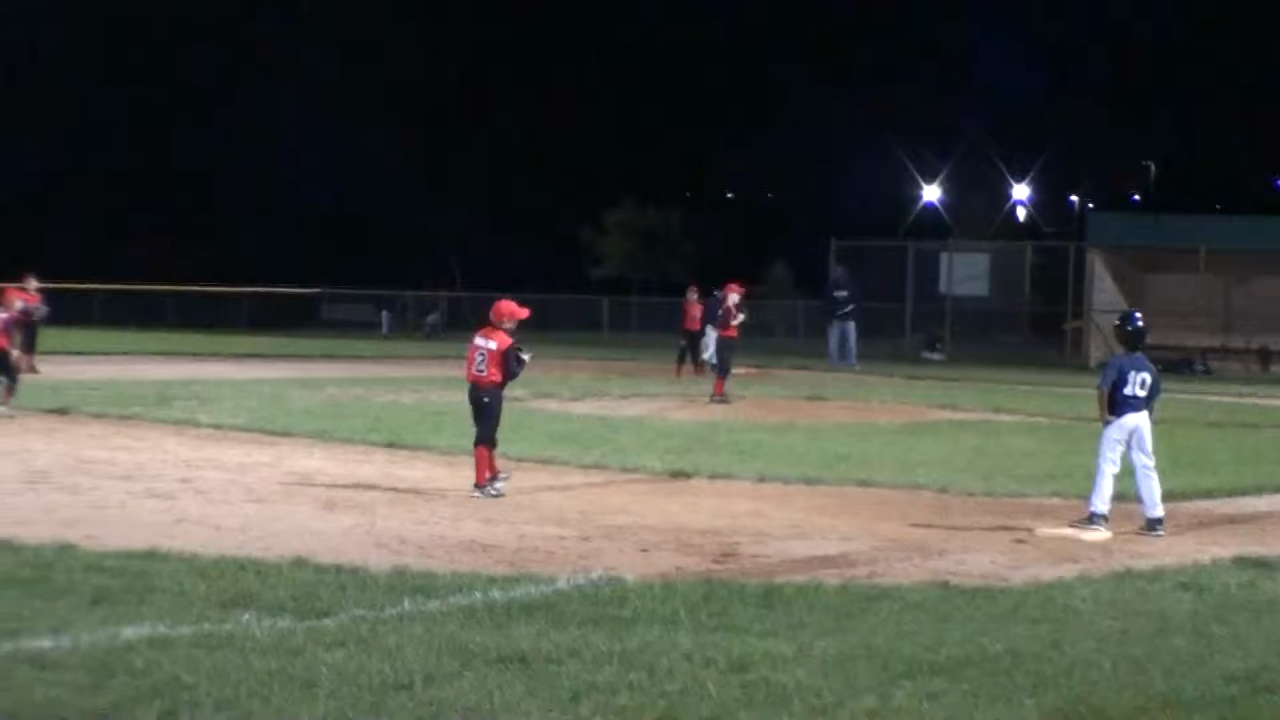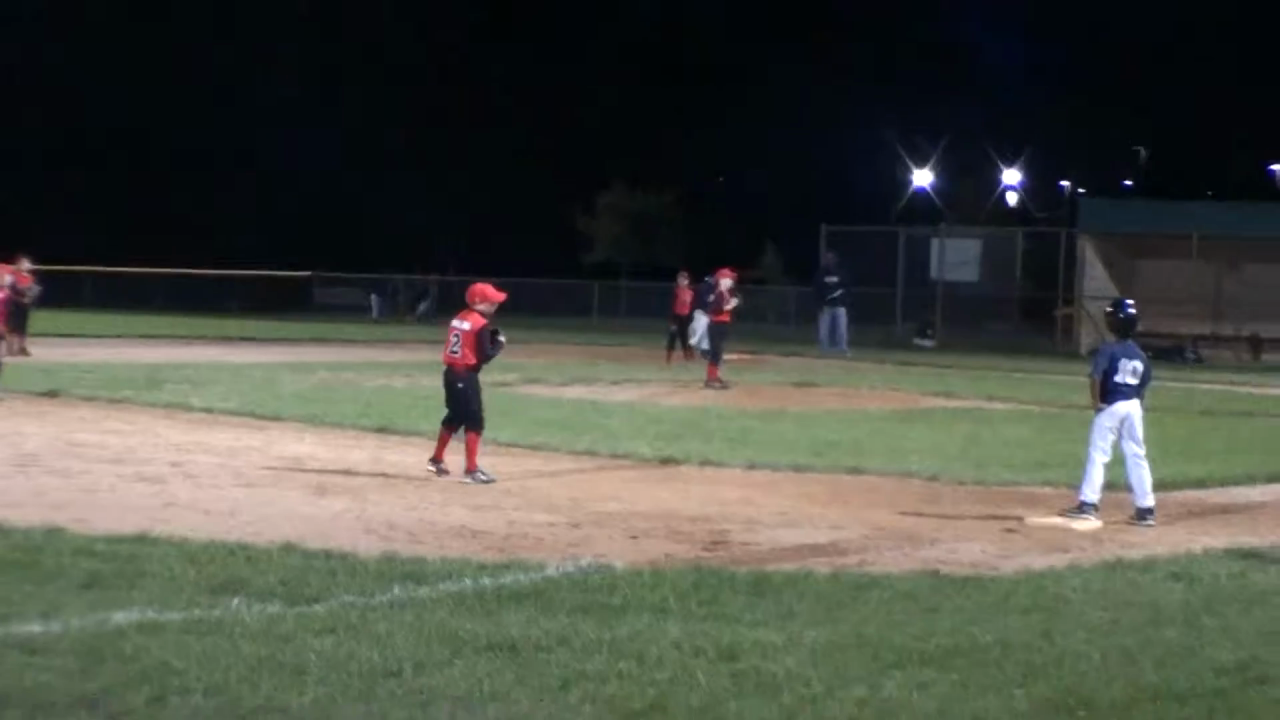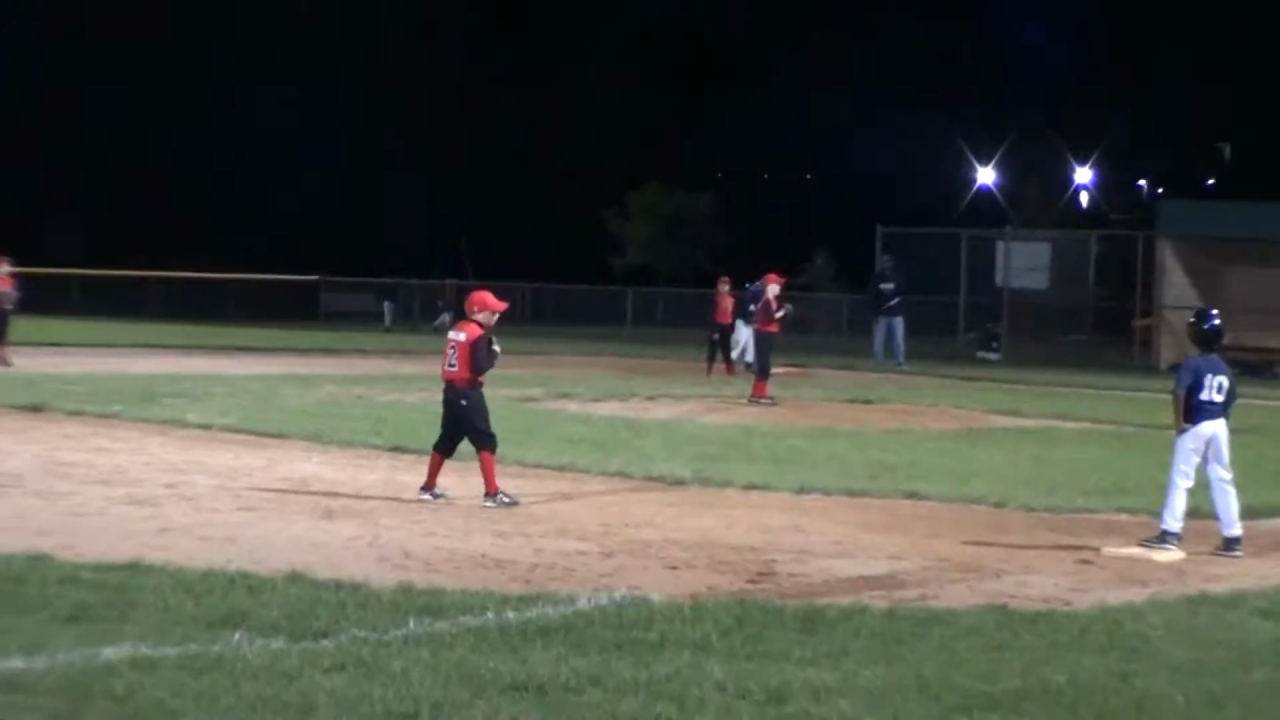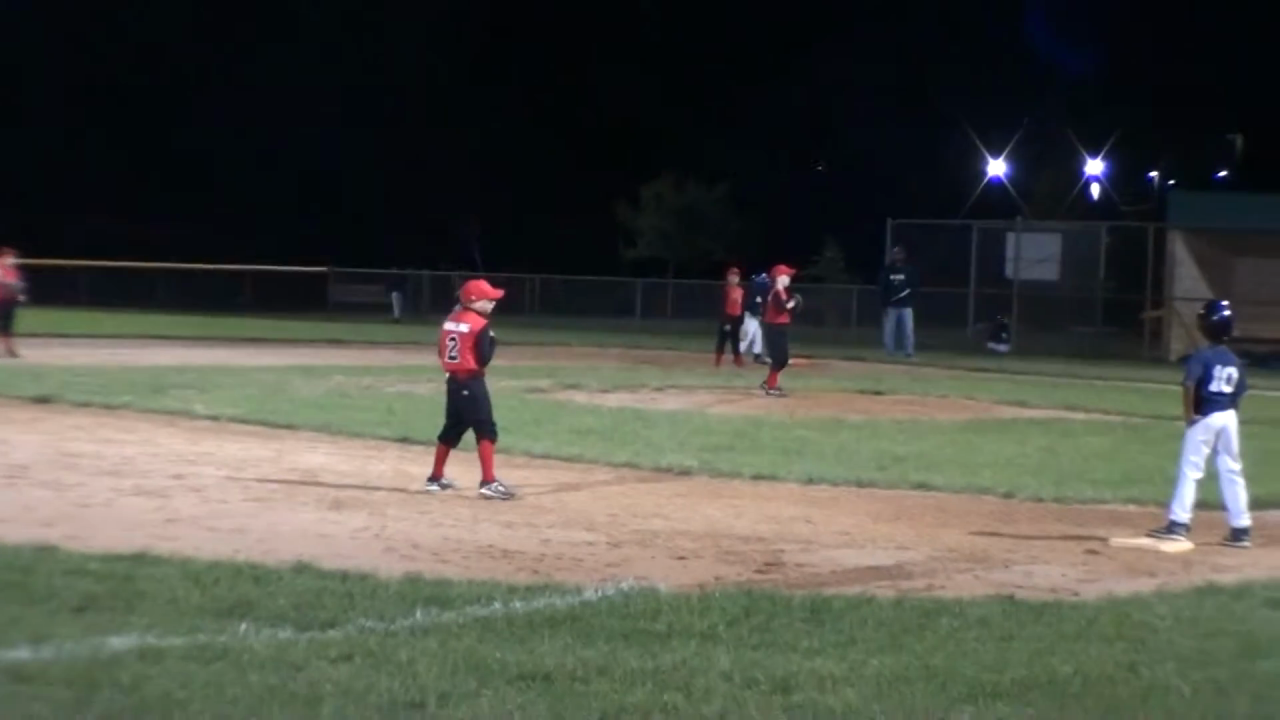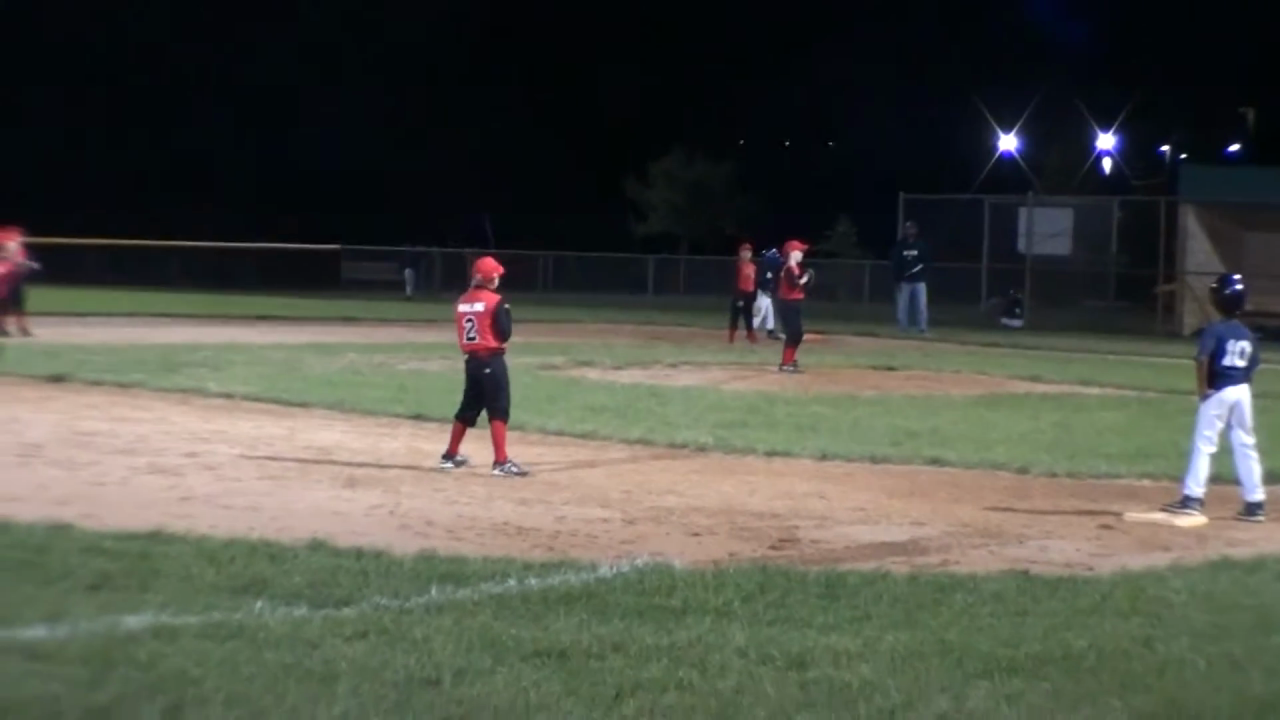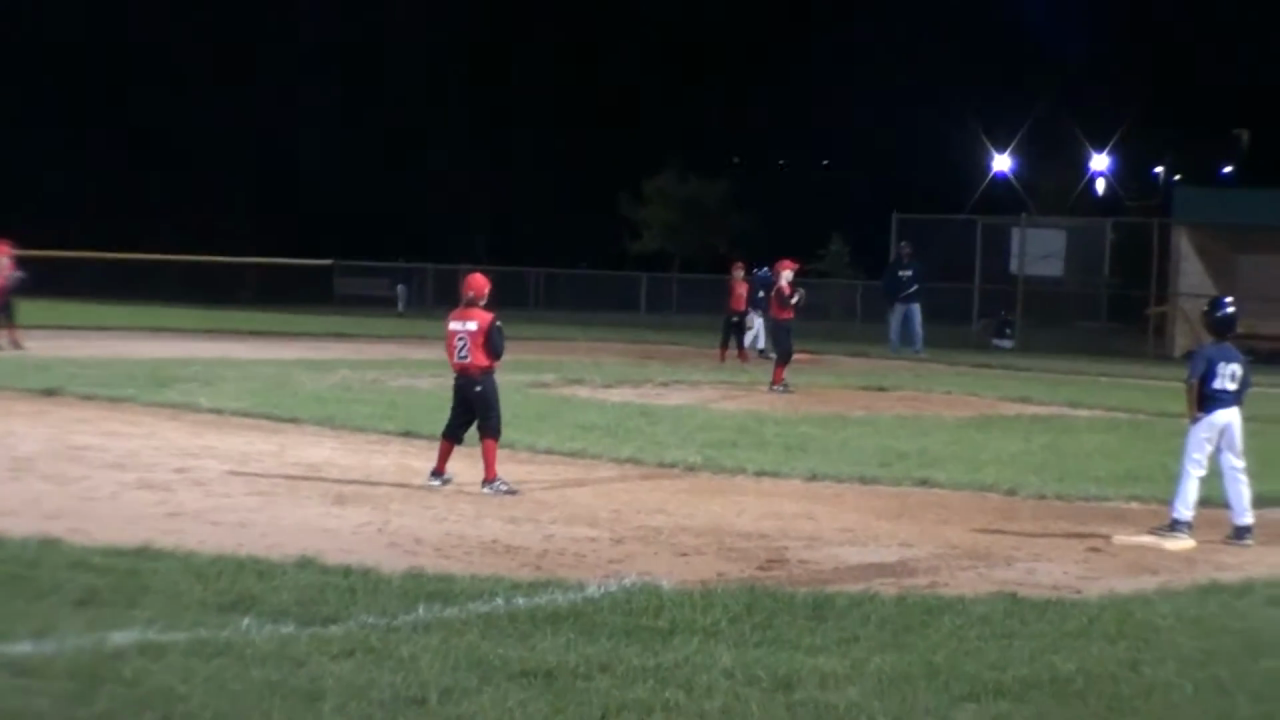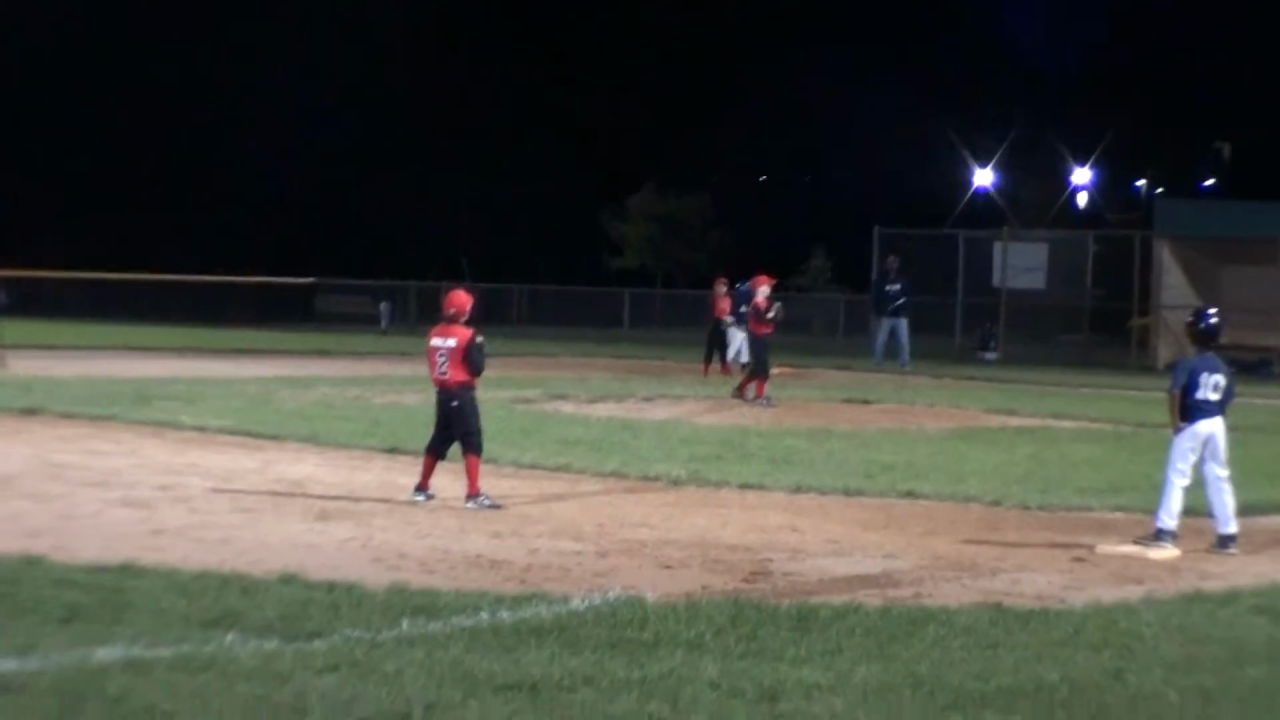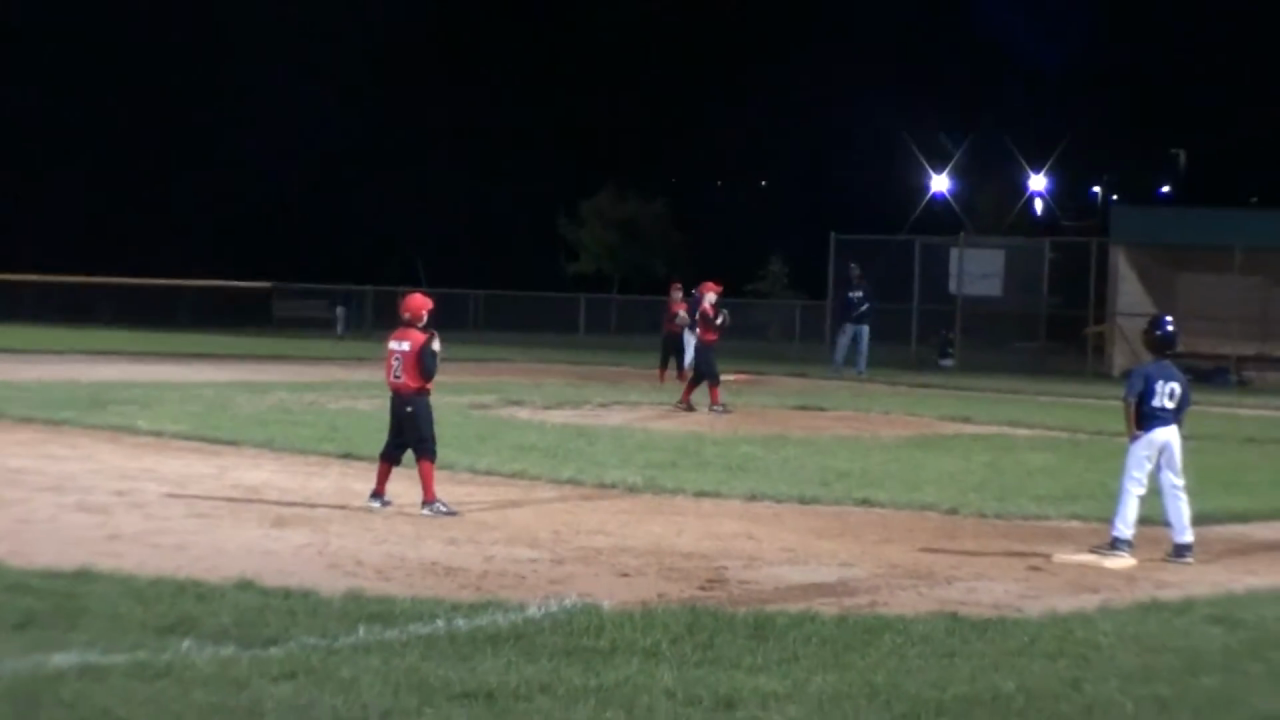
dt=0.2s
person 1, frame 1
left shoulder: (1117, 362)
right shoulder: (1149, 367)
left elbow: (1103, 388)
right elbow: (1152, 399)
left wrist: (1104, 414)
right wrist: (1145, 420)
left hip: (1119, 419)
right hip: (1142, 419)
left knee: (1107, 466)
right knee: (1146, 467)
left ankle: (1098, 515)
right ankle: (1155, 519)
person 1, frame 2
left shoulder: (1108, 349)
right shoulder: (1140, 354)
left elbow: (1096, 376)
right elbow: (1143, 385)
left wrist: (1096, 402)
right wrist: (1134, 407)
left hip: (1111, 407)
right hip: (1133, 407)
left knee: (1098, 454)
right knee: (1137, 456)
left ankle: (1088, 504)
right ankle: (1146, 509)
person 1, frame 3
left shoulder: (1192, 364)
right shoulder: (1225, 369)
left elbow: (1179, 393)
right elbow: (1228, 404)
left wrist: (1179, 422)
right wrist: (1217, 425)
left hip: (1196, 427)
right hip: (1219, 427)
left knee: (1181, 479)
right knee: (1223, 481)
left ankle: (1170, 533)
right ankle: (1233, 538)
person 1, frame 4
left shoulder: (1201, 355)
right shoulder: (1234, 360)
left elbow: (1189, 384)
right elbow: (1238, 395)
left wrist: (1189, 414)
right wrist: (1226, 414)
left hip: (1205, 418)
right hip: (1229, 418)
left knee: (1190, 470)
right knee: (1232, 472)
left ankle: (1178, 524)
right ankle: (1241, 529)
person 1, frame 5
left shoulder: (1214, 329)
right shoulder: (1247, 334)
left elbow: (1202, 359)
right elbow: (1251, 368)
left wrist: (1203, 388)
right wrist: (1240, 388)
left hip: (1218, 393)
right hip: (1242, 392)
left knee: (1203, 444)
right knee: (1245, 446)
left ankle: (1192, 499)
right ankle: (1255, 503)
person 1, frame 6
left shoulder: (1204, 353)
right shoulder: (1238, 357)
left elbow: (1192, 382)
right elbow: (1241, 391)
left wrist: (1191, 411)
right wrist: (1229, 411)
left hip: (1208, 415)
right hip: (1232, 415)
left knee: (1192, 468)
right knee: (1235, 471)
left ankle: (1180, 522)
right ankle: (1243, 527)
person 1, frame 7
left shoulder: (1188, 363)
right shoulder: (1222, 368)
left elbow: (1175, 392)
right elbow: (1225, 402)
left wrist: (1176, 422)
right wrist: (1214, 422)
left hip: (1192, 426)
right hip: (1216, 425)
left knee: (1177, 477)
right knee: (1219, 479)
left ankle: (1165, 531)
right ankle: (1228, 536)
person 1, frame 8
left shoulder: (1143, 371)
right shoulder: (1179, 376)
left elbow: (1130, 400)
right elbow: (1181, 411)
left wrist: (1131, 430)
right wrist: (1171, 431)
left hip: (1148, 434)
right hip: (1171, 433)
left knee: (1132, 486)
right knee: (1175, 488)
left ankle: (1121, 541)
right ankle: (1183, 545)
person 2, frame 1
left shoulder: (479, 335)
right shoulder: (506, 343)
right elbow: (509, 375)
right wrist: (522, 361)
left hip: (475, 389)
right hip: (490, 393)
left knee: (486, 432)
right knee: (485, 435)
left ankle: (493, 473)
right ankle: (481, 484)
person 2, frame 2
left shoulder: (459, 318)
right shoulder: (481, 324)
right elbow: (484, 357)
right wrist: (499, 343)
left hip: (450, 373)
right hip: (466, 376)
left knee: (454, 417)
right knee: (474, 421)
left ankle: (437, 459)
right ankle: (472, 470)
person 2, frame 3
left shoulder: (456, 330)
right shoulder: (478, 335)
right elbow: (479, 369)
right wrist: (494, 353)
left hip: (451, 390)
right hip: (468, 392)
left knee: (447, 439)
right knee: (485, 440)
left ankle: (429, 487)
right ankle: (492, 493)
person 2, frame 4
left shoulder: (450, 319)
right shoulder: (480, 324)
left elbow: (441, 352)
right elbow: (484, 359)
right wrist: (492, 340)
left hip: (453, 381)
right hip: (471, 382)
left knee: (451, 429)
right knee: (486, 429)
left ankle: (436, 478)
right ankle: (488, 481)
person 2, frame 5
left shoulder: (462, 301)
right shoulder: (495, 301)
left elbow: (463, 332)
right elbow: (505, 334)
right wrist: (506, 312)
left hip: (471, 361)
right hip: (491, 361)
left knee: (468, 407)
right knee: (499, 409)
left ankle: (450, 455)
right ankle: (501, 462)
person 2, frame 6
left shoulder: (453, 318)
right shoulder: (487, 319)
left elbow: (450, 349)
right elbow: (497, 353)
right wrist: (498, 330)
left hip: (461, 379)
right hip: (481, 380)
left knee: (455, 425)
right knee: (490, 428)
left ankle: (438, 473)
right ankle: (490, 480)
person 2, frame 7
left shoulder: (435, 333)
right shoulder: (467, 336)
right elbow: (477, 370)
right wrist: (479, 345)
left hip: (443, 394)
right hip: (461, 395)
left knee: (439, 440)
right knee: (472, 442)
left ankle: (422, 488)
right ankle: (474, 495)
person 2, frame 8
left shoulder: (395, 336)
right shoulder: (421, 340)
right elbow: (428, 374)
right wrist: (434, 351)
left hip: (397, 398)
right hip: (415, 400)
left knee: (393, 445)
right knee: (425, 448)
left ankle: (378, 494)
right ankle: (429, 501)
